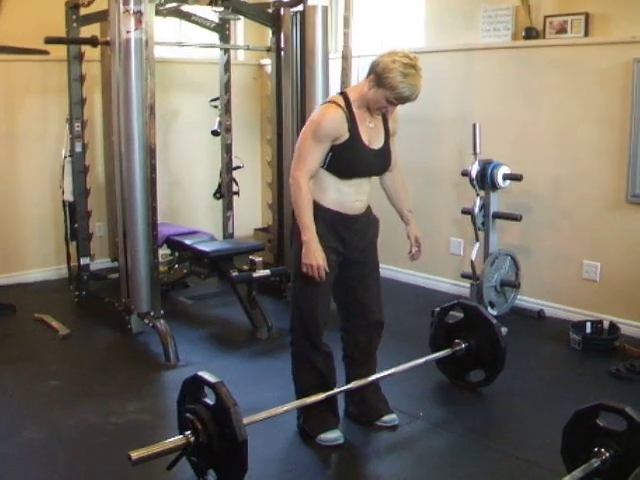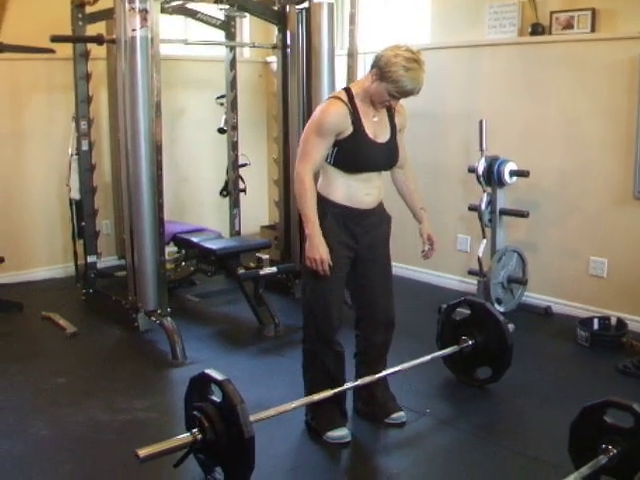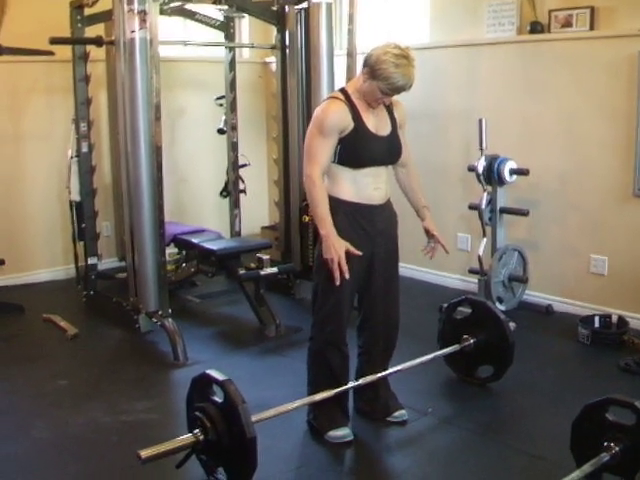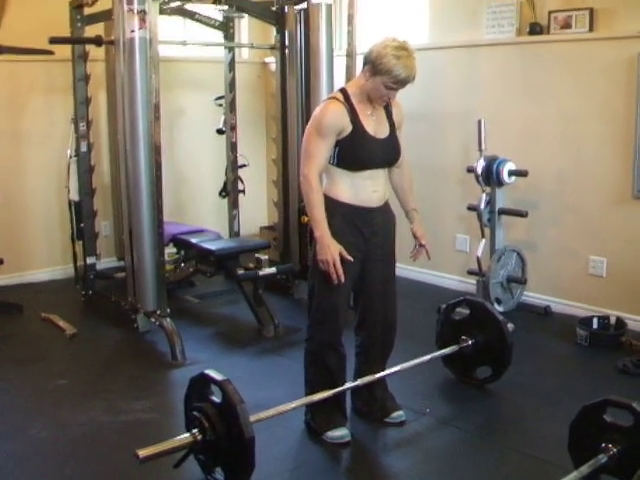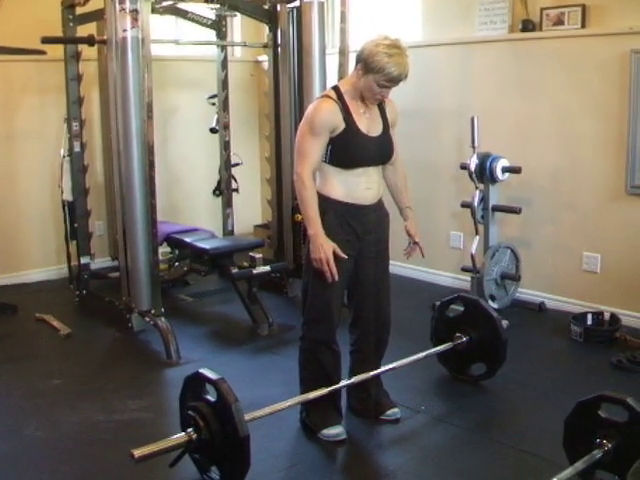
dt=1s
person 1, frame 1
left shoulder: (388, 120)
right shoulder: (331, 116)
left elbow: (390, 172)
right elbow: (299, 178)
left wrist: (409, 221)
right wrist: (309, 241)
left hip: (361, 227)
right hip: (321, 226)
left knee: (367, 318)
right knee: (311, 324)
left ankle: (365, 402)
right ankle: (316, 416)
person 1, frame 2
left shoulder: (396, 114)
right shoulder: (335, 111)
left elbow: (401, 168)
right elbow: (304, 172)
left wrist: (421, 218)
right wrist: (313, 235)
left hip: (374, 223)
right hip: (333, 222)
left knee: (379, 316)
right knee: (324, 321)
left ankle: (373, 398)
right ankle: (324, 413)
person 1, frame 3
left shoulder: (395, 111)
right shoulder: (334, 111)
left elbow: (404, 166)
right elbow: (312, 174)
left wrist: (425, 215)
right wrist: (328, 235)
left hip: (382, 220)
right hip: (343, 221)
left knee: (384, 315)
right knee: (332, 321)
left ankle: (374, 396)
right ankle: (326, 412)
person 1, frame 4
left shoulder: (393, 111)
right shoulder: (333, 111)
right elbow: (310, 175)
left wrist: (414, 219)
right wrist: (322, 237)
left hip: (380, 222)
right hip: (340, 223)
left knee: (381, 317)
right knee: (329, 321)
left ankle: (372, 396)
right ankle: (324, 412)
person 1, frame 5
left shoulder: (386, 109)
right shoulder: (326, 109)
right elbow: (303, 173)
left wrist: (408, 216)
right wrist: (316, 235)
left hip: (373, 220)
right hip: (334, 220)
left knee: (375, 314)
right knee: (323, 319)
left ankle: (367, 394)
right ankle: (319, 409)
